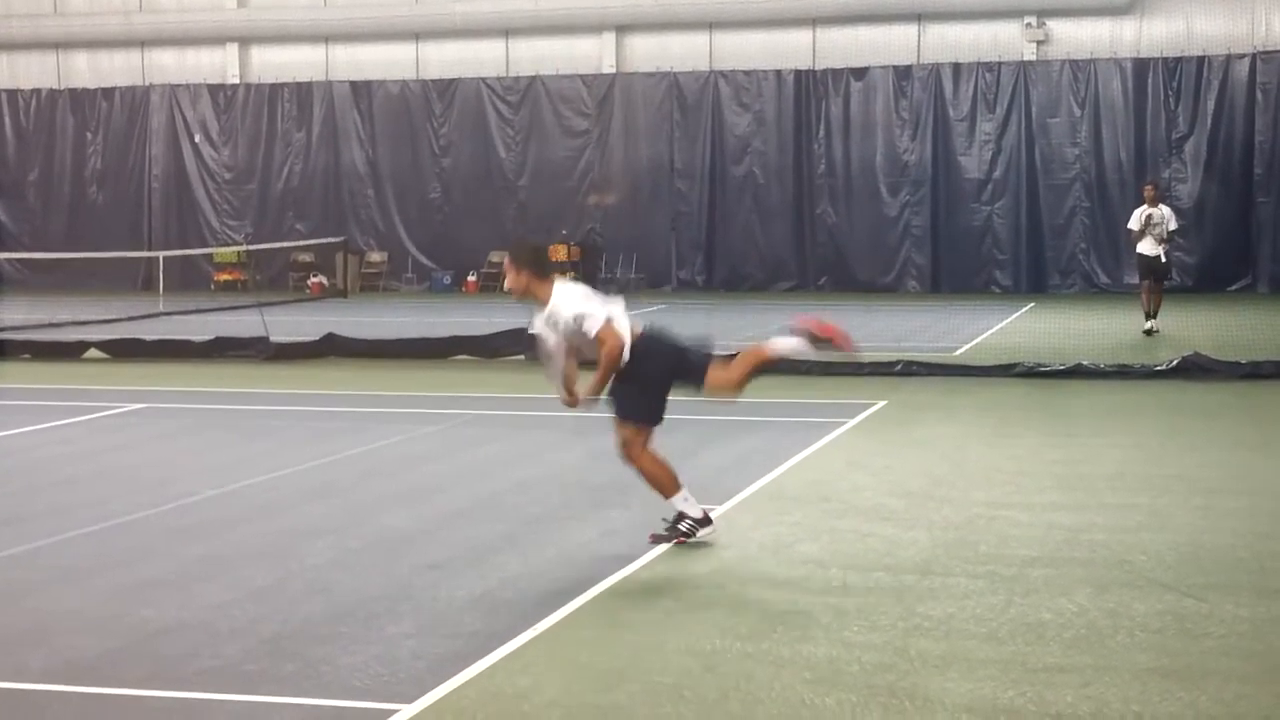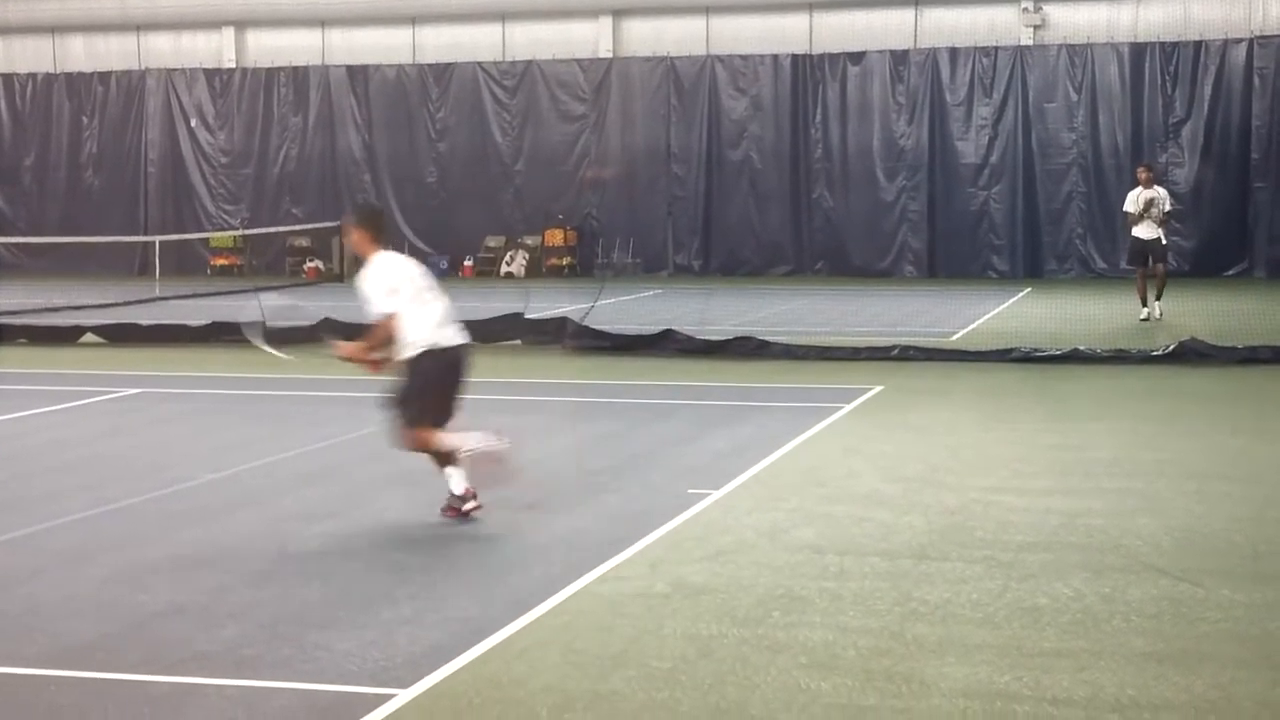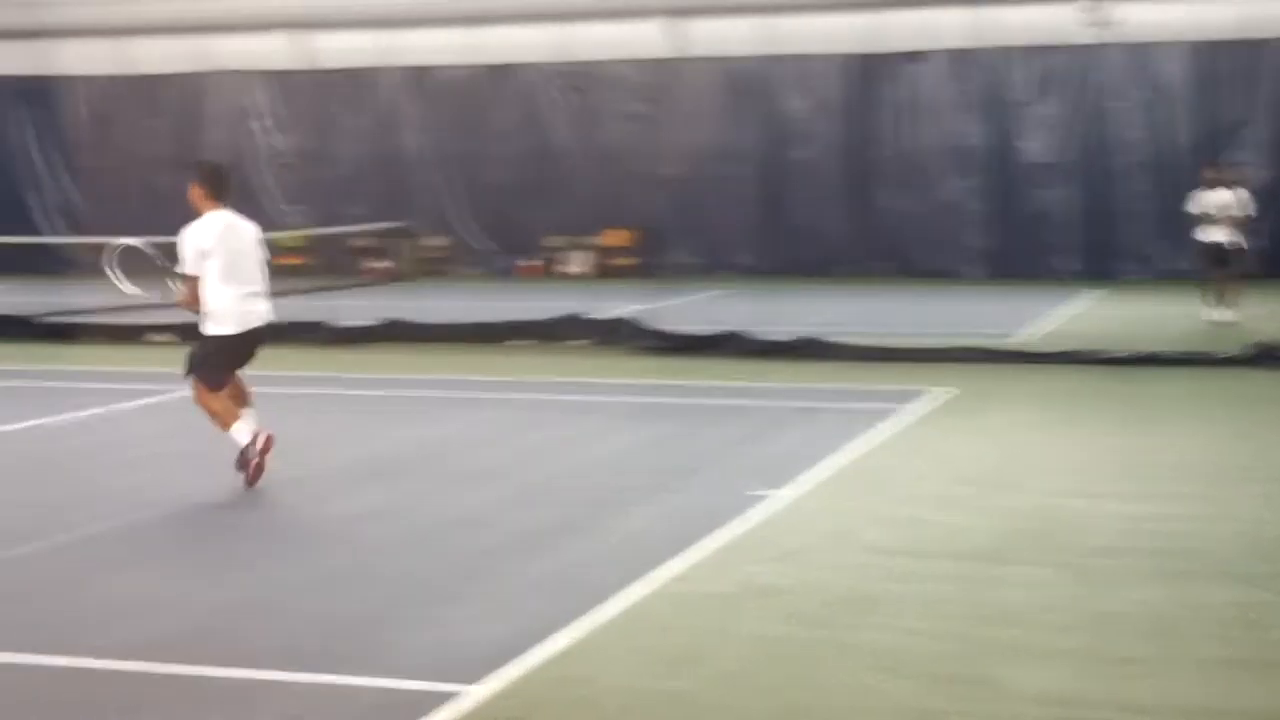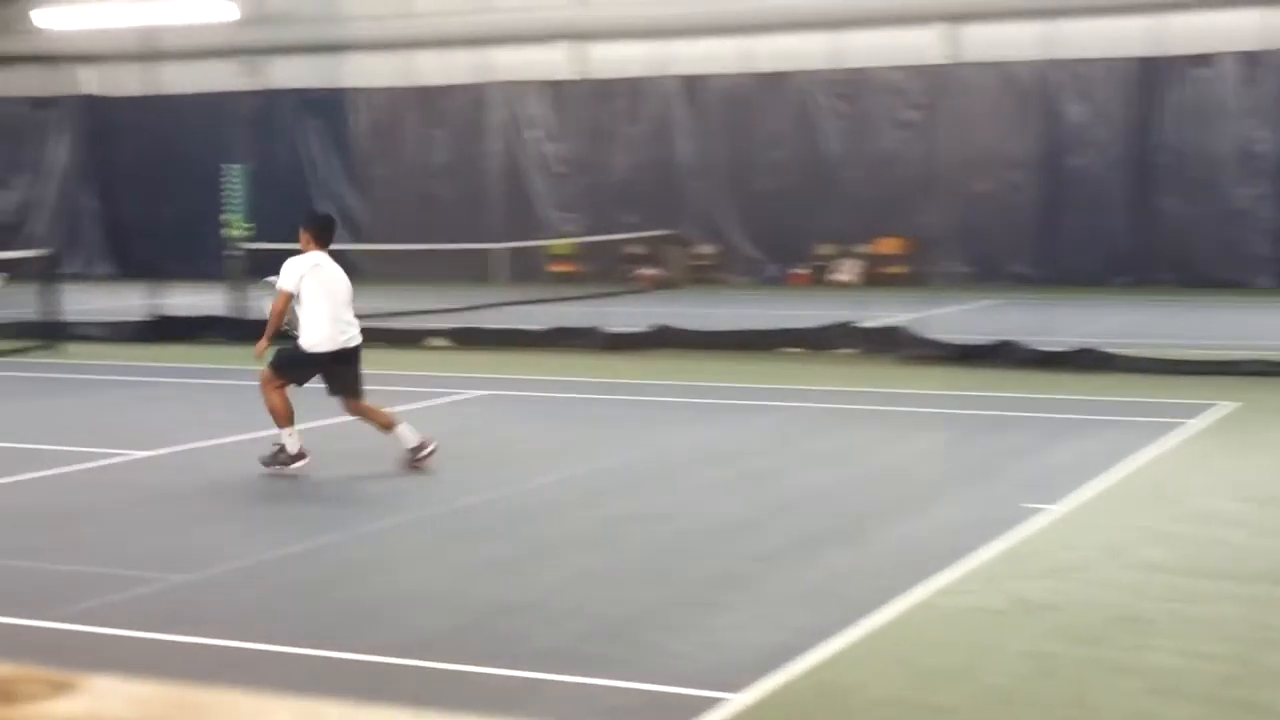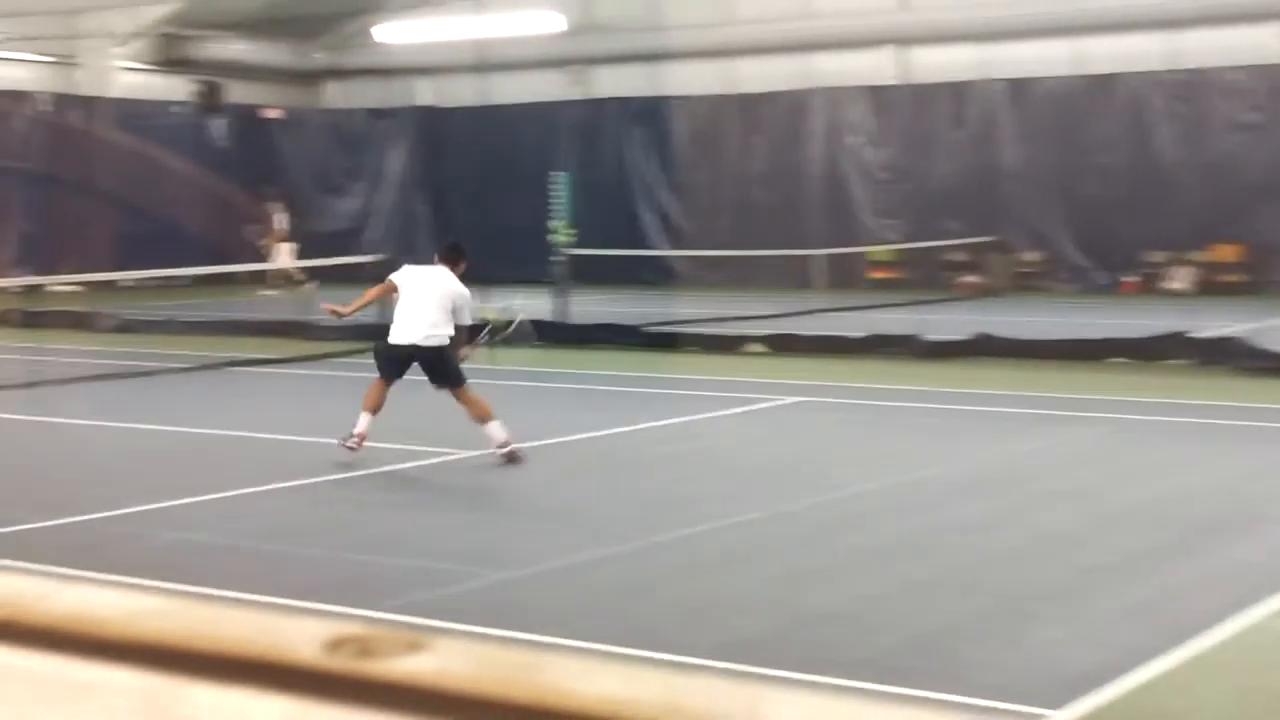
dt=0.4s
person 1, frame 1
left shoulder: (566, 304)
right shoulder: (544, 323)
left elbow: (612, 343)
right elbow: (564, 358)
left wrist: (595, 387)
right wrist: (568, 388)
left hip: (636, 355)
right hip: (628, 358)
person 1, frame 2
left shoulder: (372, 275)
right shoulder: (401, 263)
left elbow: (388, 330)
left wrist: (357, 351)
right wrist: (380, 355)
left hip: (429, 353)
right hip: (451, 347)
left knee: (415, 436)
right knee: (425, 430)
left ankle: (480, 443)
right ankle: (462, 493)
person 1, frame 3
left shoulder: (193, 233)
right shoulder: (249, 228)
left elbow: (193, 296)
left wrist: (188, 301)
left hip: (225, 326)
right hip: (259, 319)
left knee: (205, 390)
right knee: (226, 374)
left ankle: (249, 439)
right ankle: (250, 435)
person 1, frame 4
left shoulder: (296, 264)
right shoulder: (338, 272)
left elbow: (279, 308)
left wrist: (266, 338)
left hip: (317, 344)
right hip: (350, 343)
left knee: (270, 382)
right knee: (354, 404)
left ankle: (291, 449)
right ankle: (416, 444)
person 1, frame 5
left shoulder: (410, 271)
right shoulder: (460, 291)
left elbow: (382, 290)
right elbow: (459, 332)
left wrist: (347, 310)
right wrist: (461, 350)
left hip: (399, 341)
right hip: (435, 342)
left knee: (382, 383)
right knee: (464, 394)
left ankle: (359, 432)
right ankle: (503, 444)
